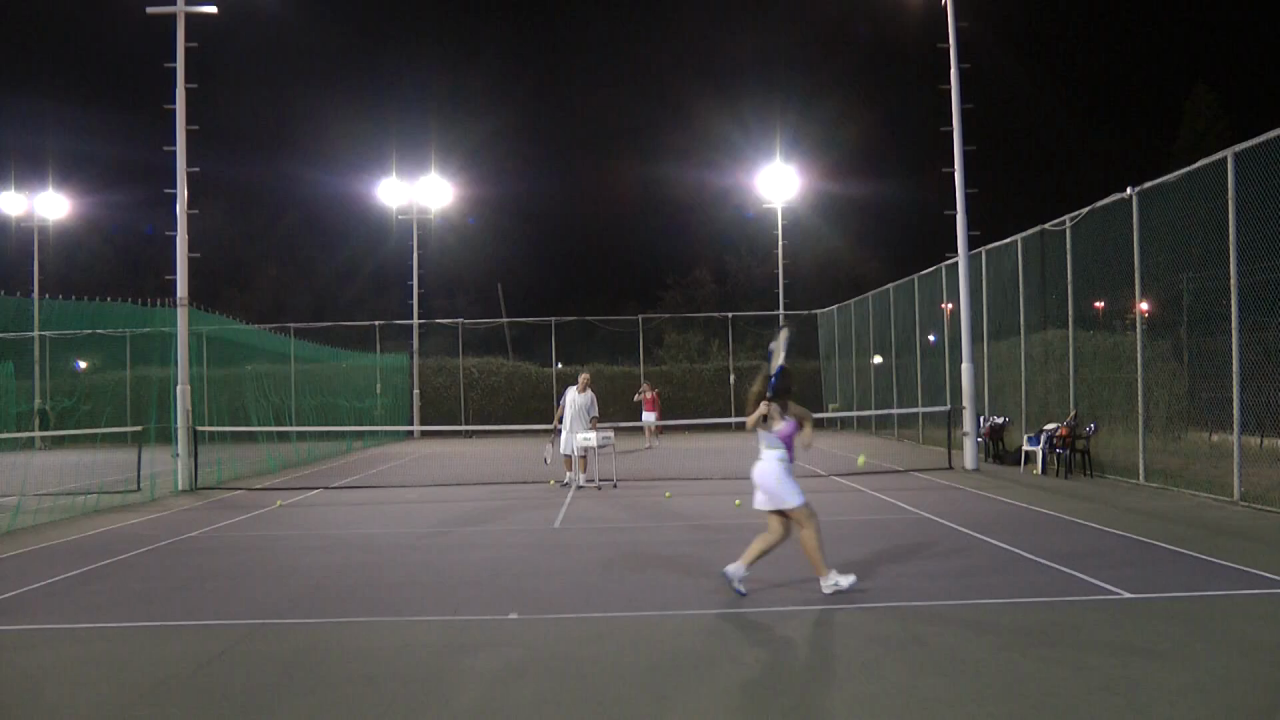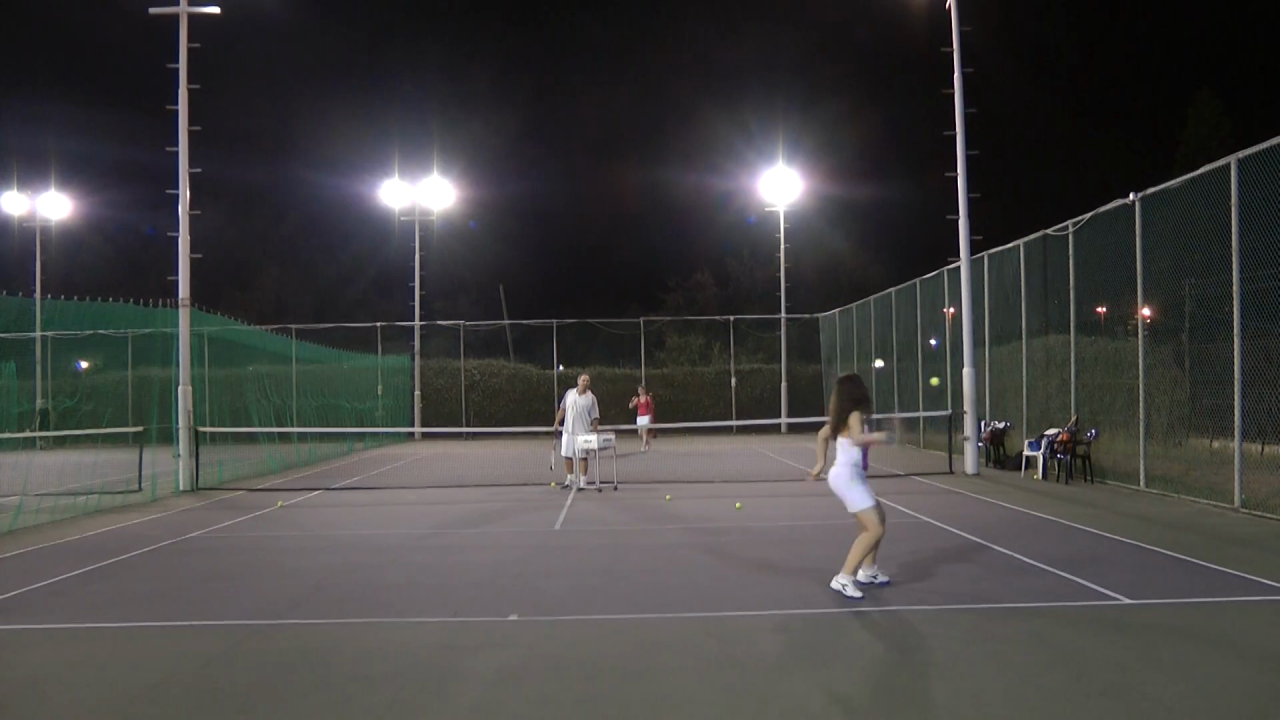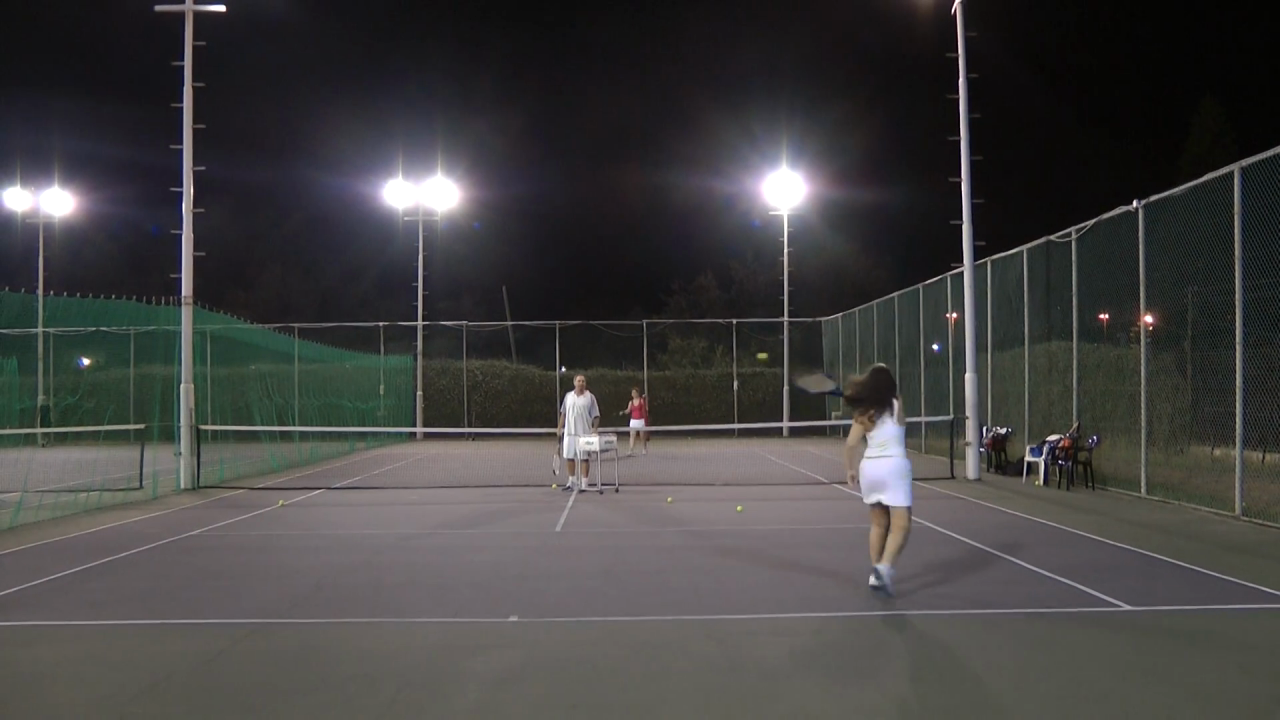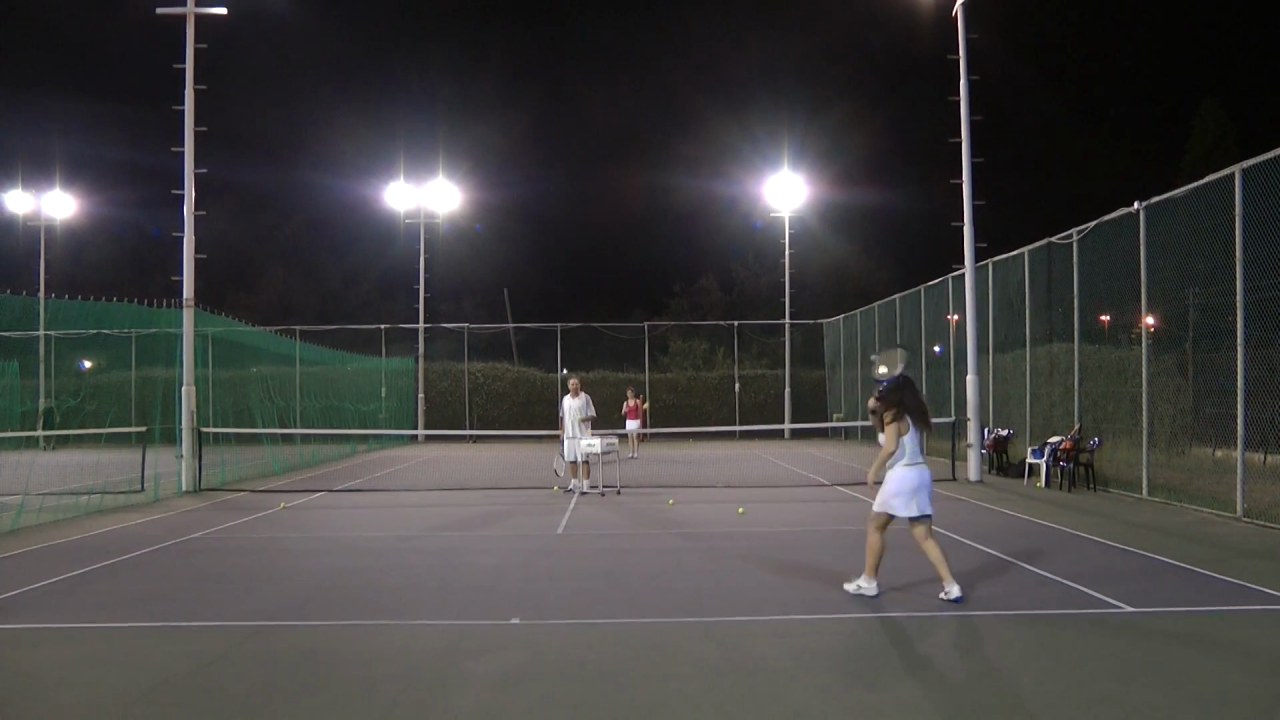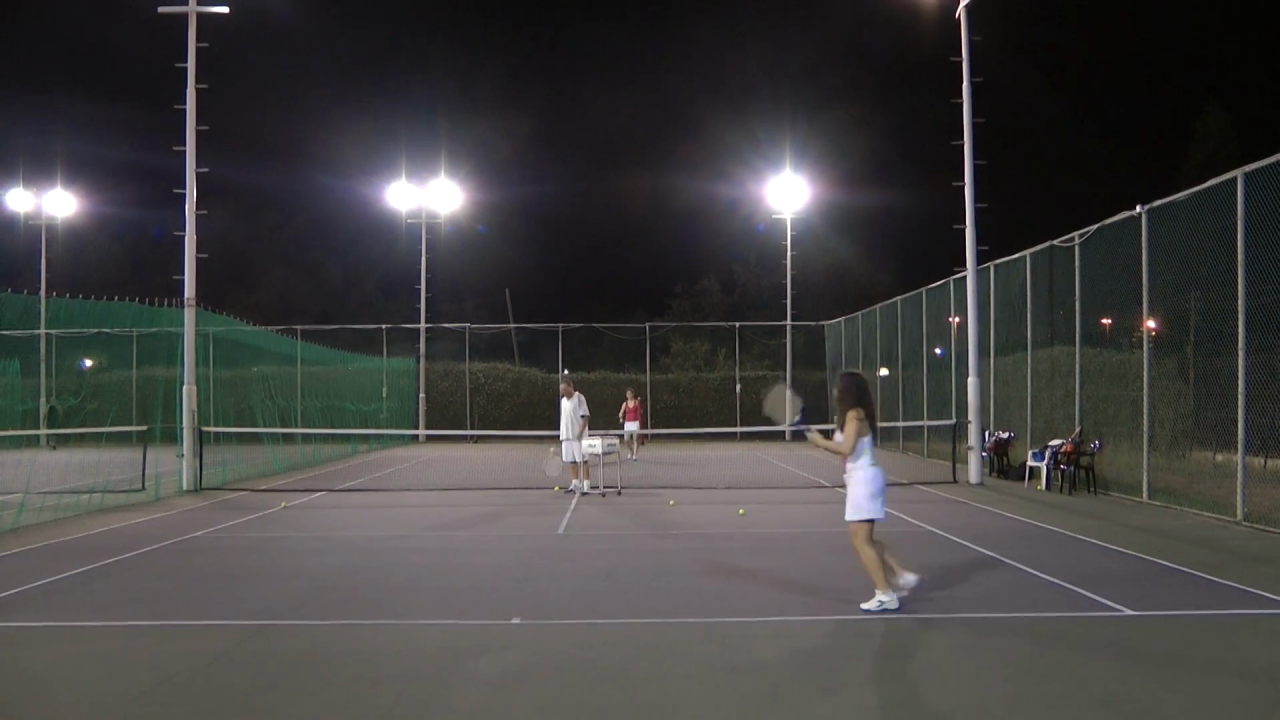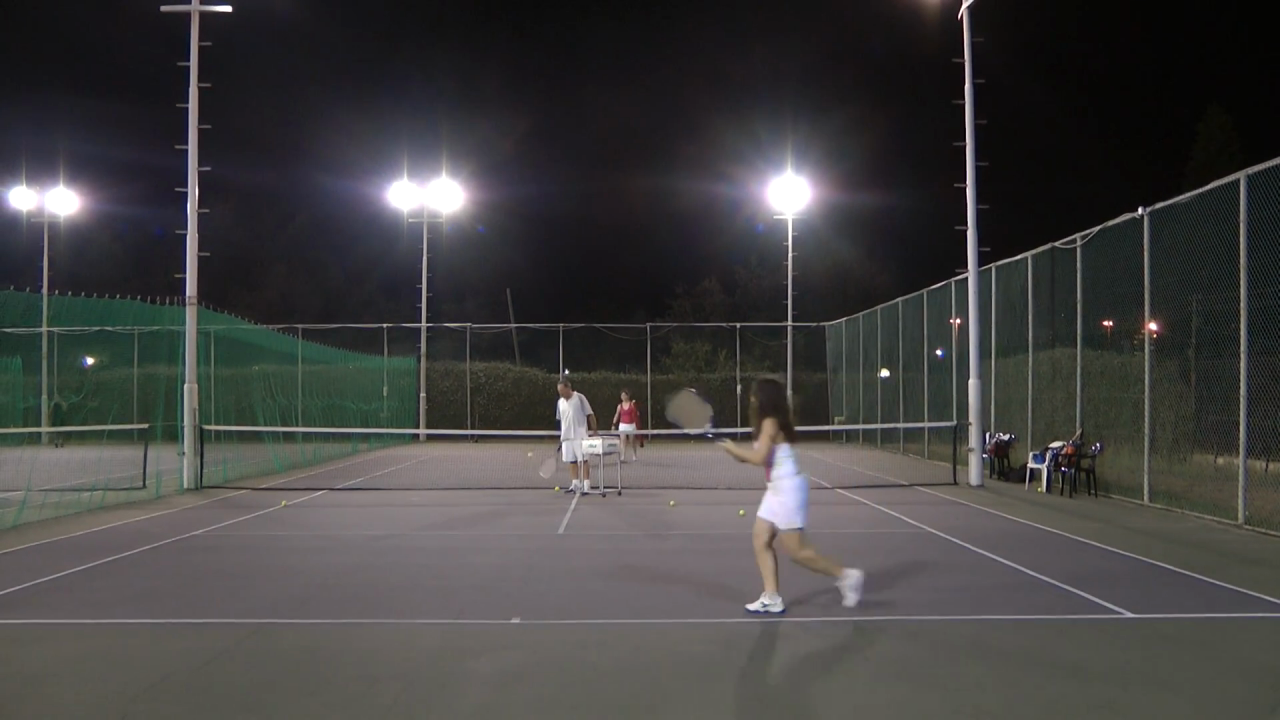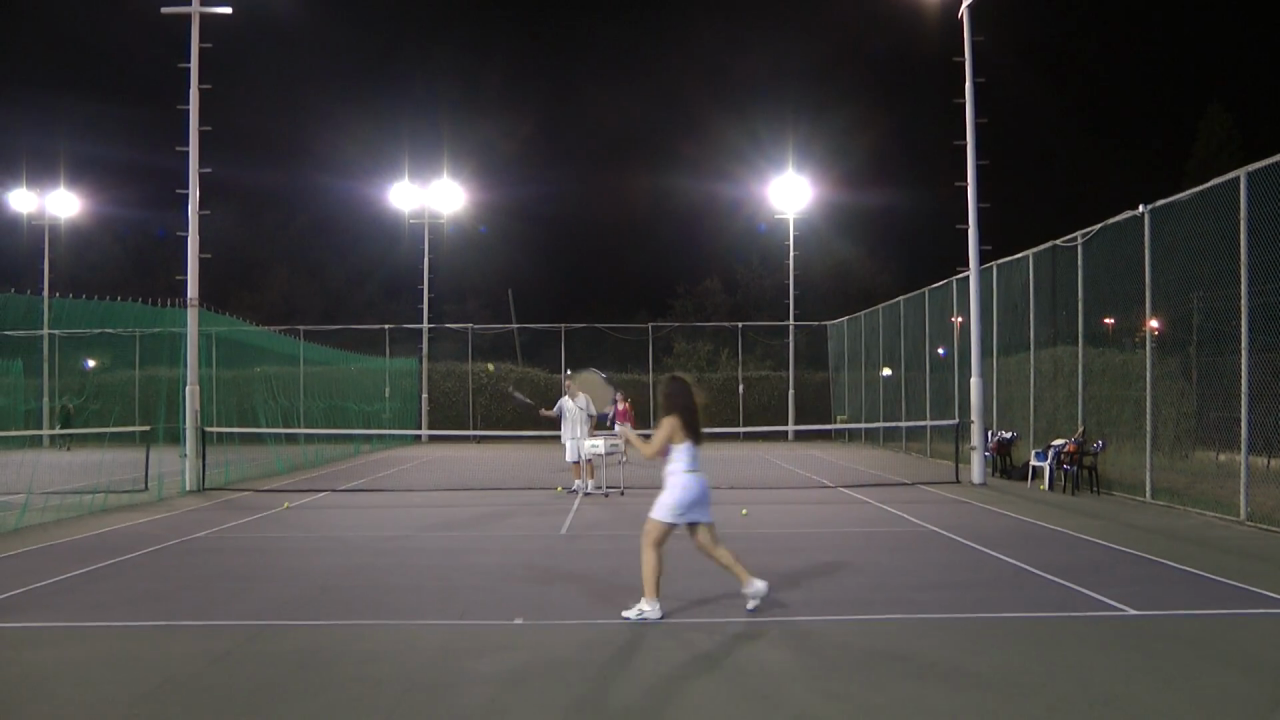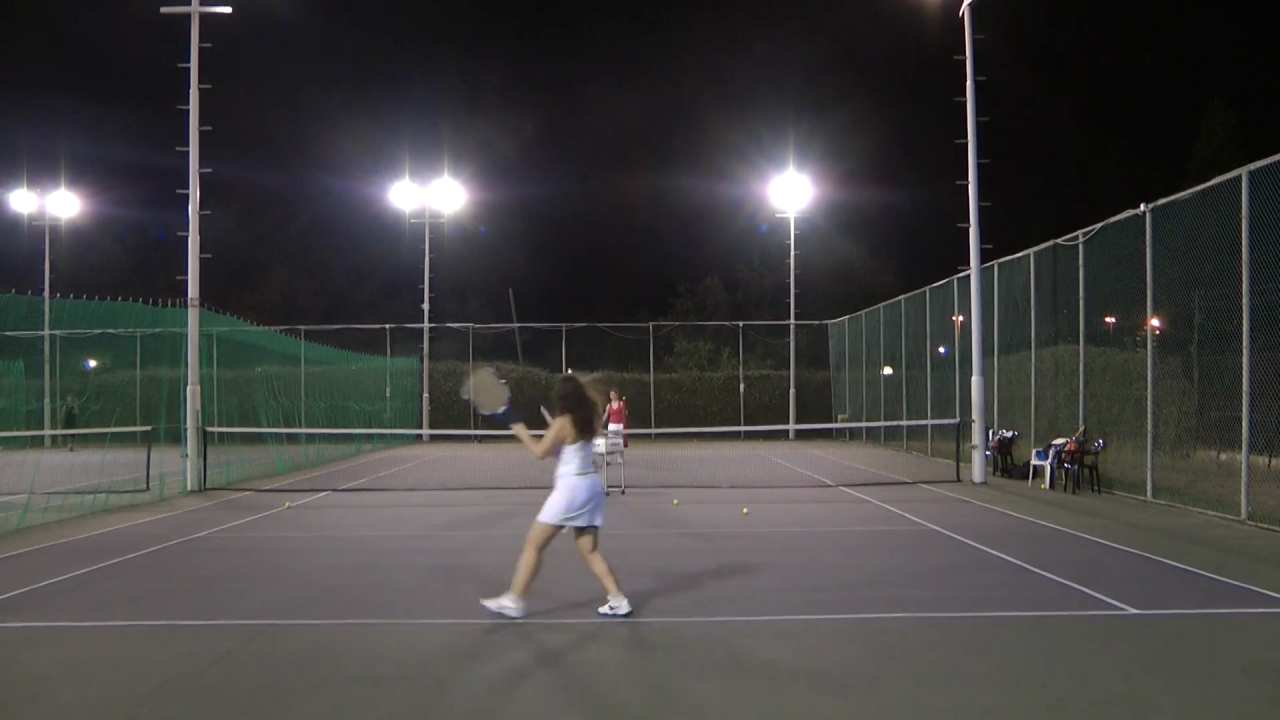
dt=0.4s
person 1, frame 1
left shoulder: (786, 407)
right shoulder: (769, 408)
left elbow: (806, 415)
right elbow: (750, 424)
left wrist: (807, 431)
right wrist: (758, 413)
left hip: (771, 473)
right hip: (774, 472)
left knee: (778, 531)
right knee: (809, 523)
left ankle: (738, 567)
right ankle: (827, 578)
person 1, frame 2
left shoulder: (842, 416)
right shoulder: (855, 415)
left elbow: (822, 435)
right elbow: (858, 440)
left wrist: (821, 463)
right wrist: (876, 437)
left hip: (851, 477)
right hip: (847, 477)
left knee: (877, 518)
right knee: (875, 530)
left ankle: (868, 570)
right ankle: (843, 578)
person 1, frame 3
left shoulder: (863, 413)
right shoulder: (896, 404)
left elbow: (851, 443)
left wrist: (851, 468)
left hip: (870, 468)
right hip: (895, 467)
left knee: (879, 524)
right knee: (901, 527)
left ankle: (878, 575)
right ankle: (884, 566)
person 1, frame 4
left shoulder: (892, 415)
right shoulder: (914, 415)
left elbow: (890, 447)
left wrist: (874, 471)
right wrist: (875, 410)
left hip: (900, 477)
right hip: (921, 475)
left knee: (875, 529)
right knee: (926, 538)
left ankle: (868, 582)
right ankle: (951, 586)
person 1, frame 5
left shoulder: (854, 414)
right shoulder: (857, 414)
left elbow: (846, 449)
left wrist: (820, 441)
right wrist: (822, 441)
left hip: (863, 480)
right hip: (866, 479)
left knee: (861, 542)
right knee: (866, 539)
left ankle: (886, 595)
right ankle: (902, 576)
person 1, frame 6
left shoulder: (770, 423)
right shoulder: (772, 423)
left elbow: (759, 458)
left wrist: (733, 449)
right wrist: (742, 454)
left hip: (788, 488)
right hip: (777, 490)
left knee: (797, 551)
right knee: (761, 542)
left ankle: (846, 577)
right ankle: (771, 598)
person 1, frame 7
left shoulder: (671, 421)
right shoulder: (688, 422)
left elbow: (649, 452)
left wrist: (630, 436)
left hip: (680, 486)
right hip: (695, 483)
left knee: (650, 543)
right knee: (708, 545)
left ankle: (650, 605)
right ankle: (752, 585)
person 1, frame 8
left shoulder: (563, 422)
right shoulder: (587, 422)
left elbow: (539, 452)
left wrist: (523, 434)
left hip: (570, 488)
right hip: (591, 485)
left knee: (533, 546)
right knee: (589, 551)
left ankle: (513, 601)
right ankle: (618, 601)
